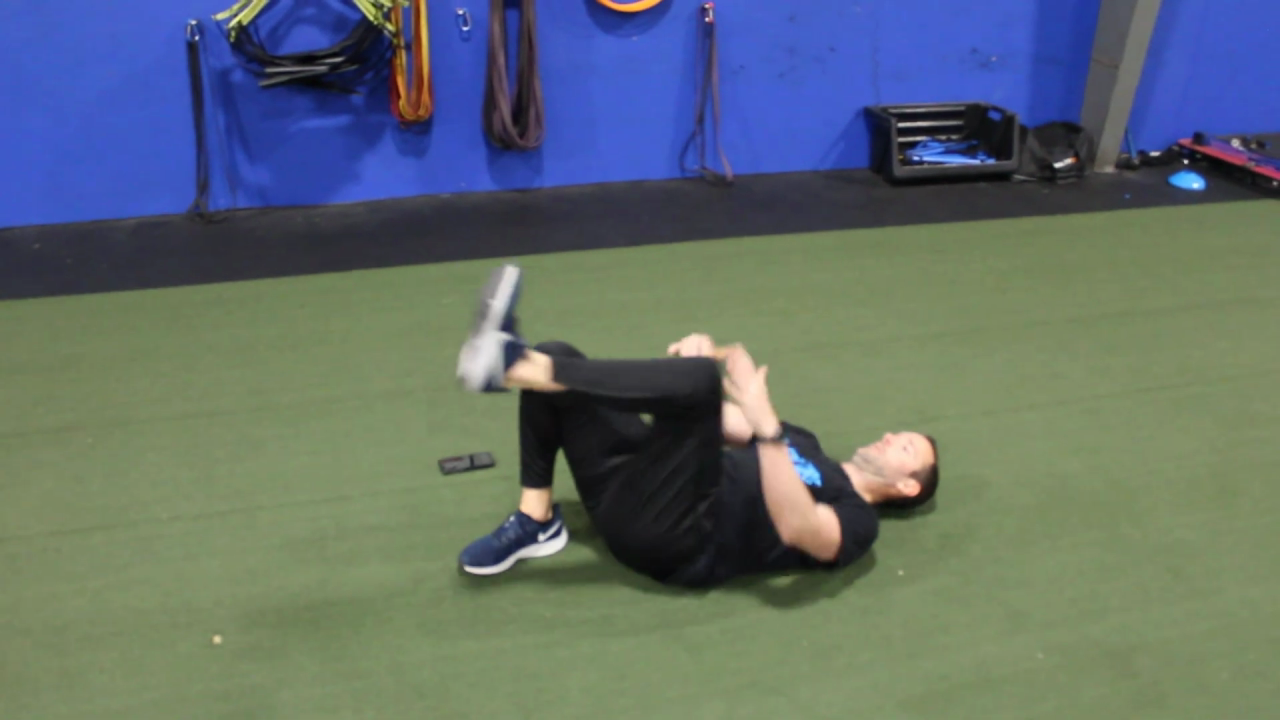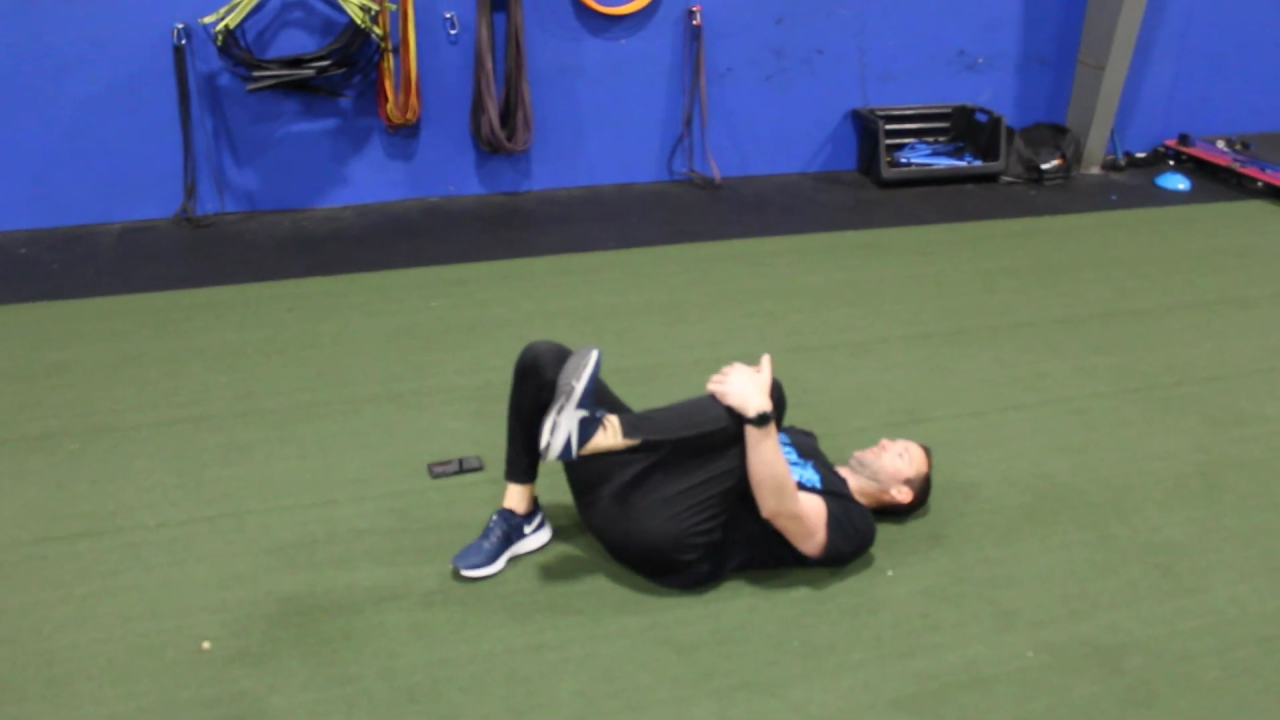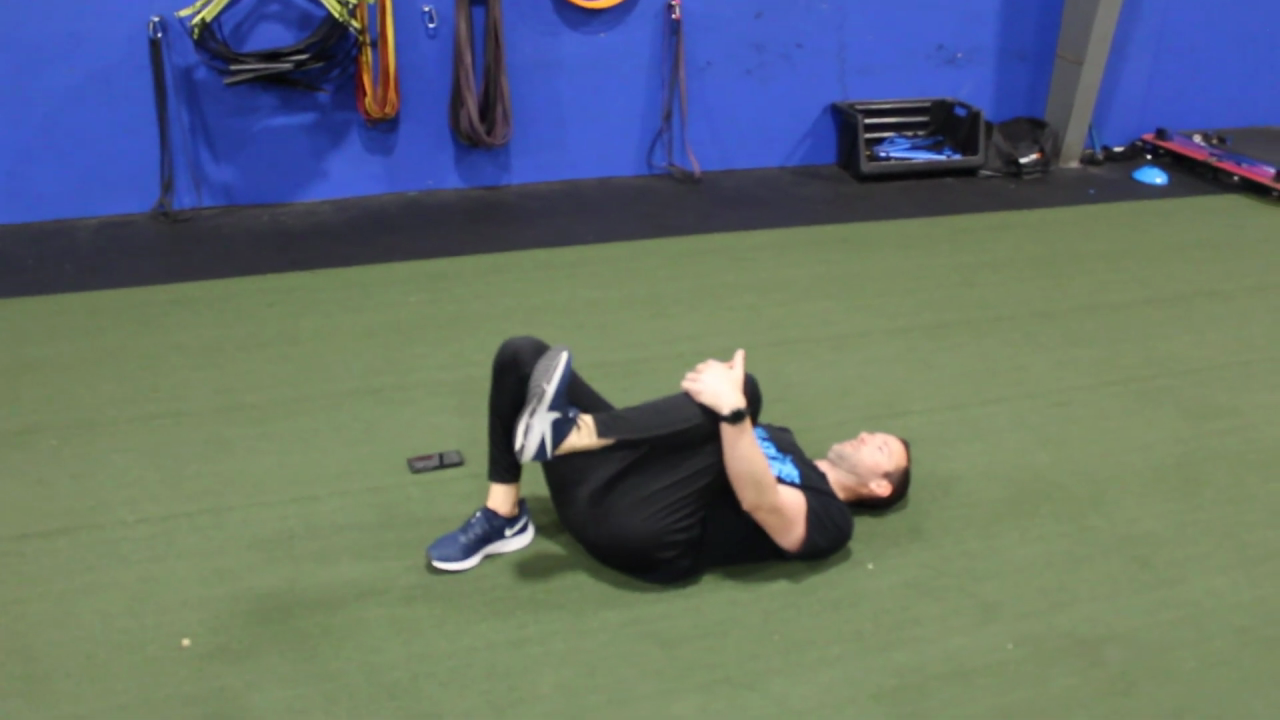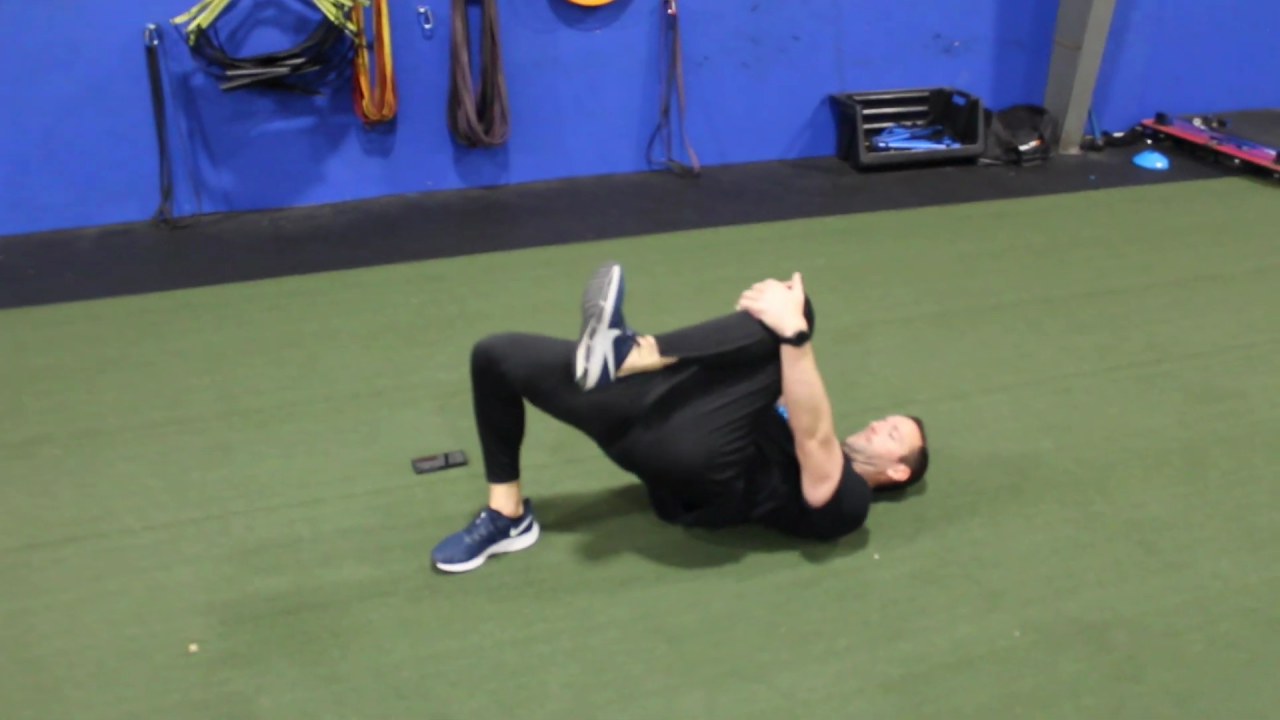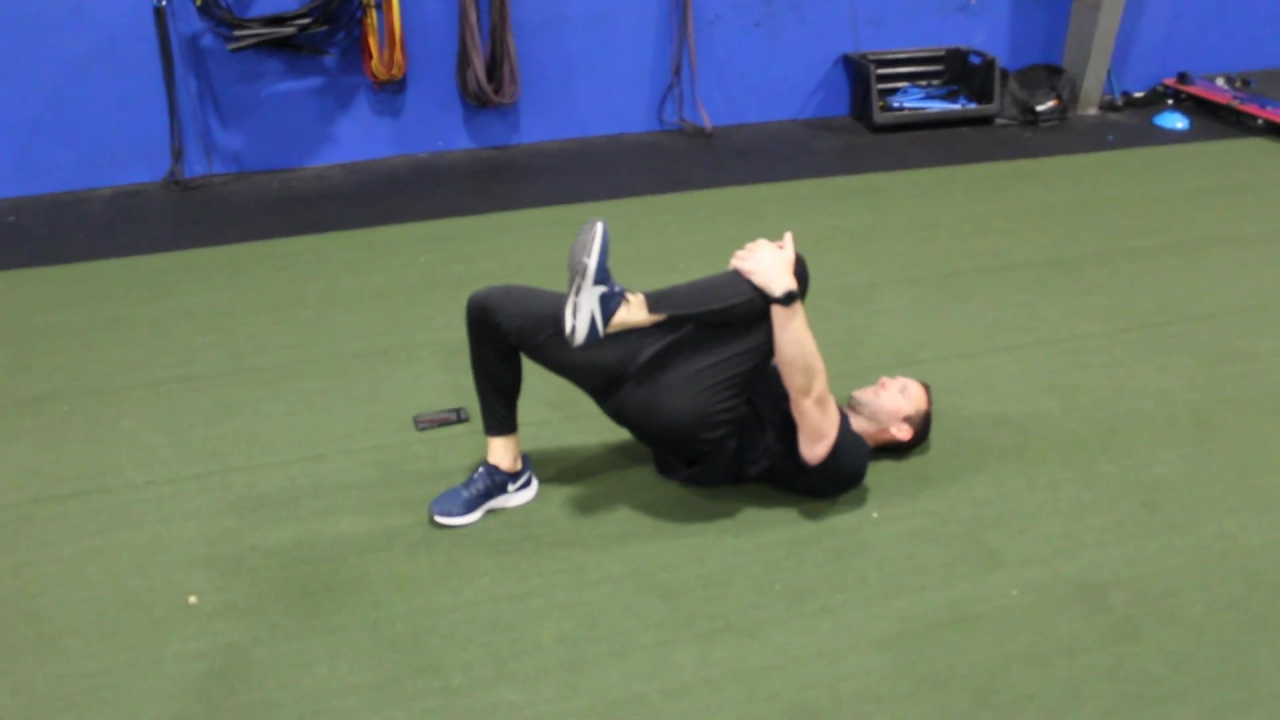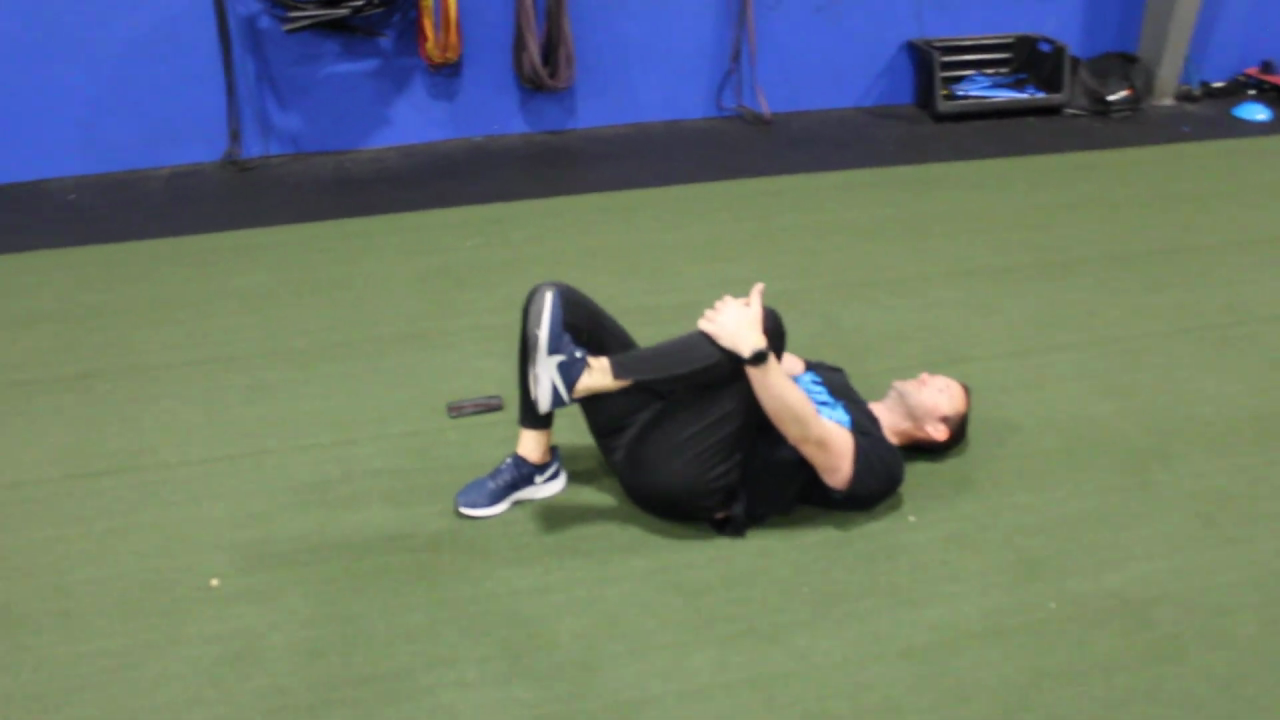
dt=0.7s
person 1, frame 1
left shoulder: (856, 522)
right shoulder: (806, 445)
left elbow: (794, 528)
right elbow: (719, 426)
left wrist: (764, 428)
right wrist: (703, 363)
left hip: (667, 537)
right hip: (629, 494)
left knee: (693, 383)
left ankle: (514, 369)
right ankle: (534, 520)
person 1, frame 2
left shoulder: (852, 525)
right shoulder: (801, 445)
left elbow: (777, 508)
left wrist: (759, 411)
right wrist: (740, 394)
left hip: (666, 534)
right hip: (628, 486)
left knee: (764, 406)
right knee: (543, 359)
left ankle: (596, 433)
right ankle: (518, 518)
person 1, frame 3
left shoulder: (829, 521)
right shoulder: (782, 444)
left elbow: (759, 502)
left wrist: (732, 408)
right wrist: (715, 391)
left hip: (645, 530)
right hip: (610, 485)
left knee: (739, 396)
right knee: (522, 354)
left ankle: (566, 433)
right ankle: (502, 519)
person 1, frame 4
left shoulder: (847, 499)
right shoulder: (815, 454)
left elbow: (813, 436)
left wrist: (793, 333)
right wrist: (758, 321)
left hip: (696, 451)
right hip: (656, 414)
left knee: (789, 322)
right knee: (496, 356)
left ankle: (626, 354)
right ankle: (507, 517)
person 1, frame 5
left shoulder: (844, 456)
right shoulder: (815, 412)
left elbow: (808, 394)
left wrist: (783, 292)
right wrist: (751, 278)
left hip: (688, 408)
right hip: (650, 377)
left knee: (786, 277)
right knee: (492, 307)
left ankle: (615, 310)
right ankle: (505, 471)
person 1, frame 6
left shoulder: (879, 466)
right shoulder: (833, 382)
left elbow: (808, 436)
right elbow: (779, 369)
left wrist: (752, 348)
right wrist: (745, 332)
left hip: (681, 474)
right hip: (650, 426)
left knee: (764, 329)
right knee: (551, 302)
left ankle: (579, 376)
right ankle: (532, 465)
